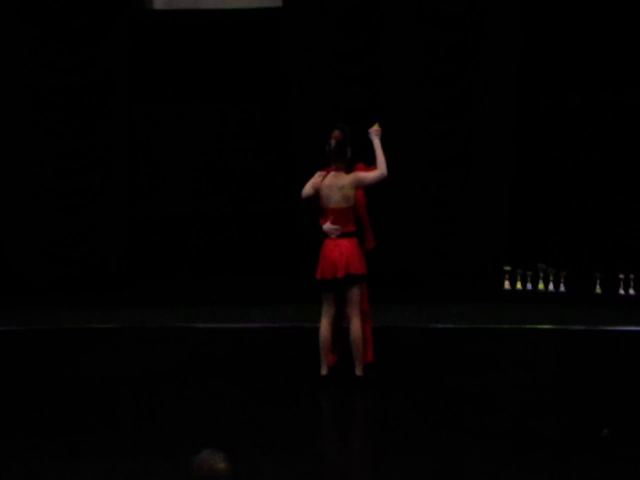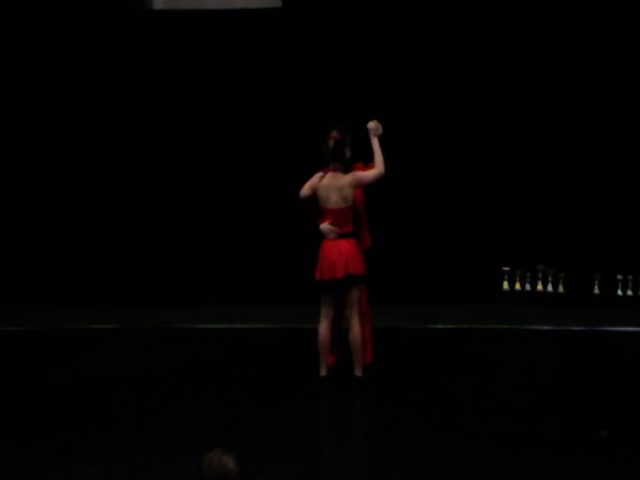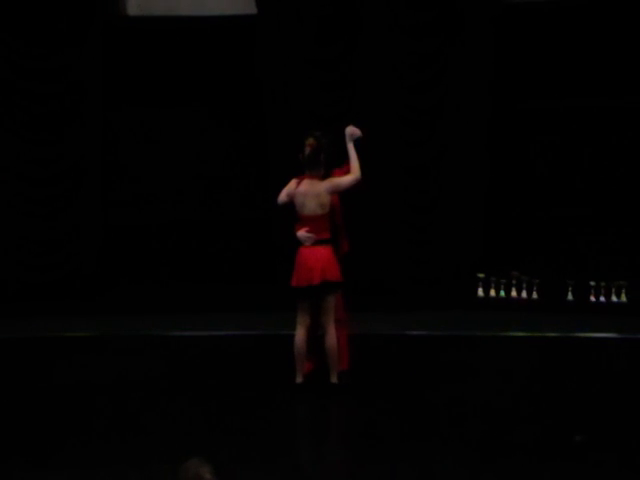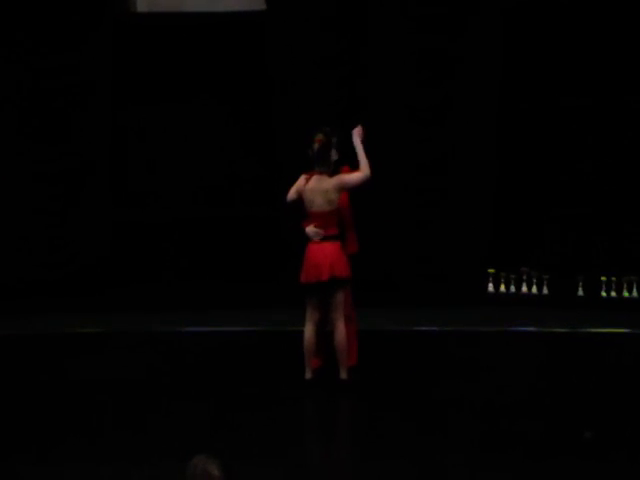
dt=0.5s
person 1, frame 1
left shoulder: (319, 177)
right shoulder: (353, 179)
left elbow: (303, 197)
right elbow: (383, 172)
right wrist: (376, 140)
left hip: (328, 249)
right hip: (350, 249)
left knee: (327, 314)
right knee: (354, 315)
left ankle: (324, 369)
right ankle: (358, 370)
person 1, frame 2
left shoulder: (318, 179)
right shoulder: (351, 179)
left elbow: (301, 198)
right elbow: (381, 170)
right wrist: (374, 138)
left hip: (327, 251)
right hip: (349, 250)
left knee: (326, 316)
right knee: (353, 317)
left ankle: (323, 371)
right ankle: (358, 372)
person 1, frame 3
left shoulder: (294, 185)
right shoulder: (328, 186)
left elbow: (279, 205)
right elbow: (357, 175)
right wrist: (349, 142)
left hip: (304, 258)
right hip: (325, 256)
left knee: (302, 324)
right knee: (329, 324)
left ankle: (299, 377)
right ankle: (334, 378)
person 1, frame 4
left shoulder: (303, 181)
right shoulder: (336, 183)
left elbow: (288, 203)
right elbow: (366, 173)
right wrist: (357, 141)
left hip: (312, 253)
right hip: (334, 252)
left knee: (311, 319)
right knee: (338, 319)
left ankle: (308, 373)
right ankle: (343, 373)
person 2, frame 1
left shoulder: (359, 171)
right wrist: (323, 224)
left hip: (357, 244)
left knee: (360, 302)
left ankle: (365, 357)
right ankle: (332, 353)
person 2, frame 2
left shoulder: (357, 170)
left elbow: (377, 170)
right wrist: (320, 225)
left hip: (355, 244)
left knee: (360, 302)
left ankle: (365, 358)
right ankle: (332, 355)
person 2, frame 3
left shoulder: (334, 177)
right wrist: (297, 232)
left hip: (332, 251)
left knee: (336, 308)
left ankle: (340, 363)
right ankle: (309, 361)
person 2, frame 4
left shoulder: (344, 173)
right wrist: (307, 228)
left hip: (341, 248)
left knee: (344, 305)
left ankle: (348, 359)
right ankle: (317, 356)
